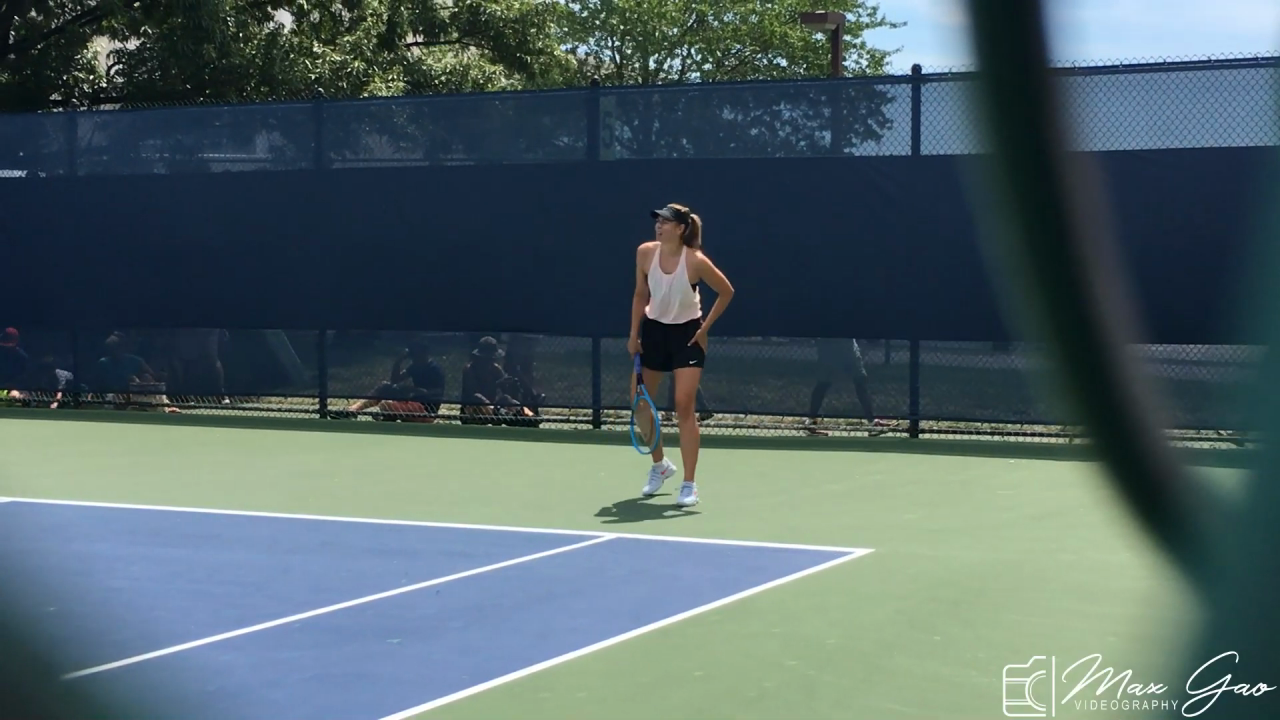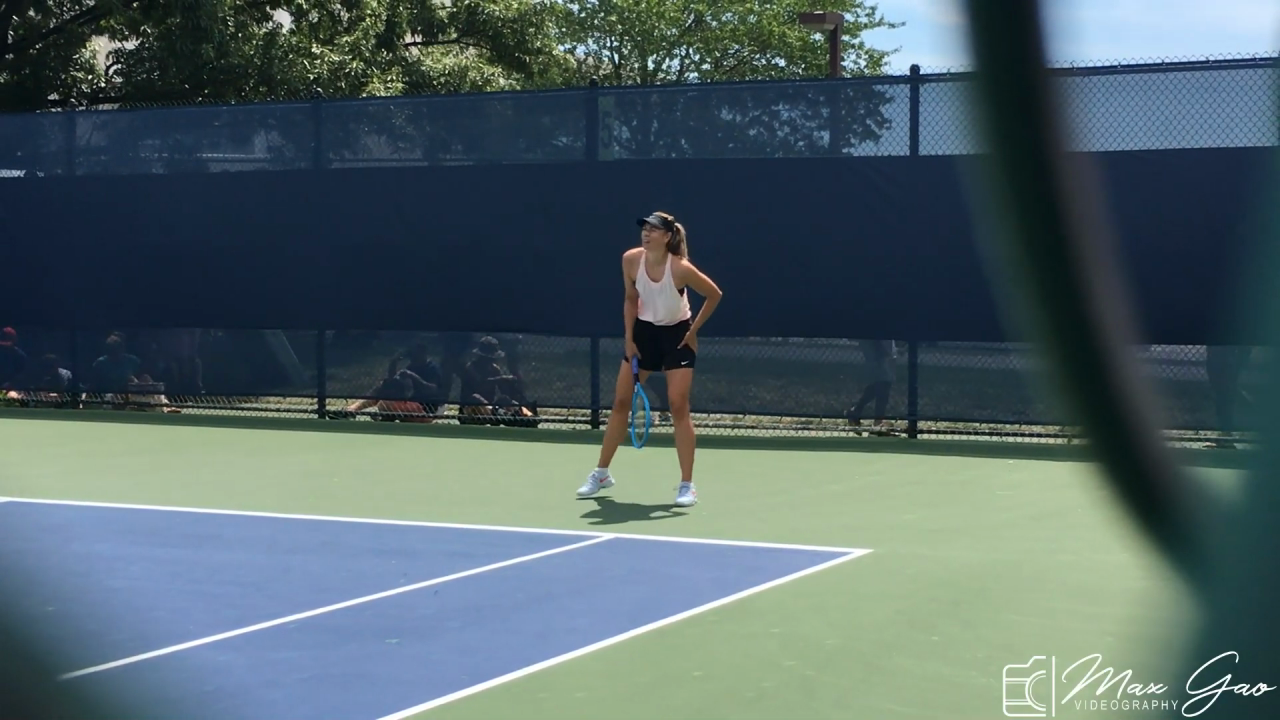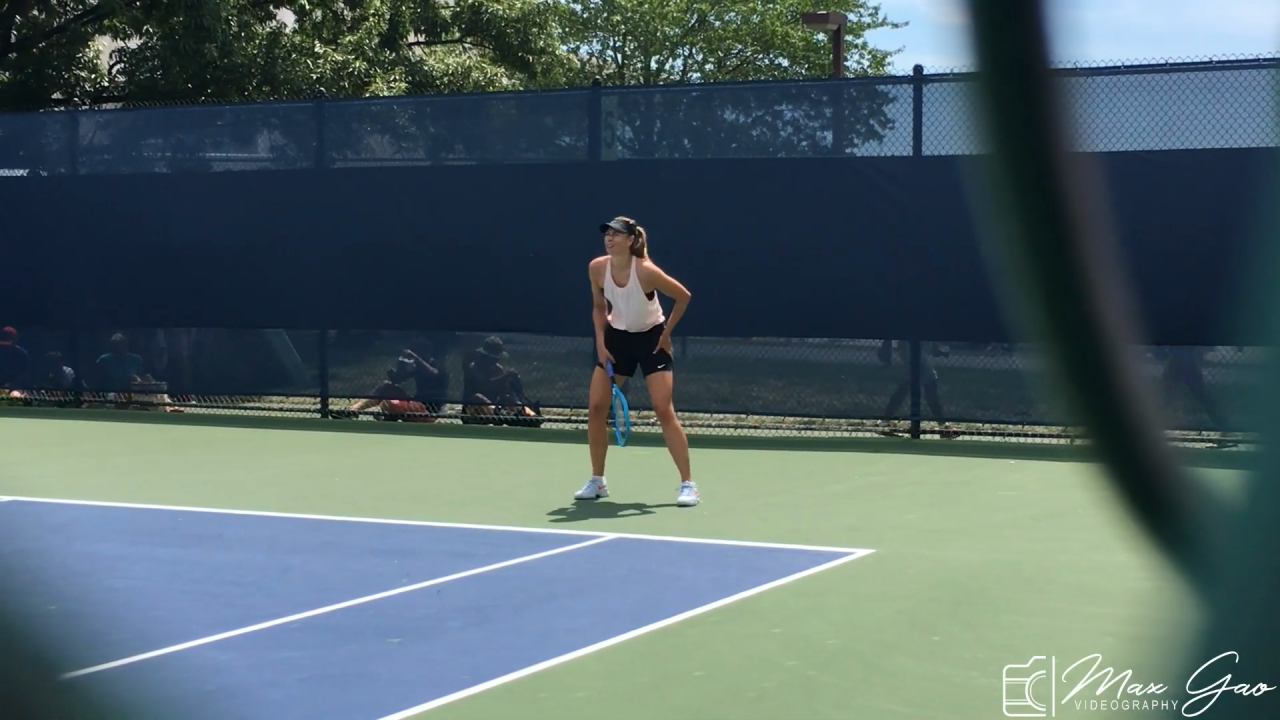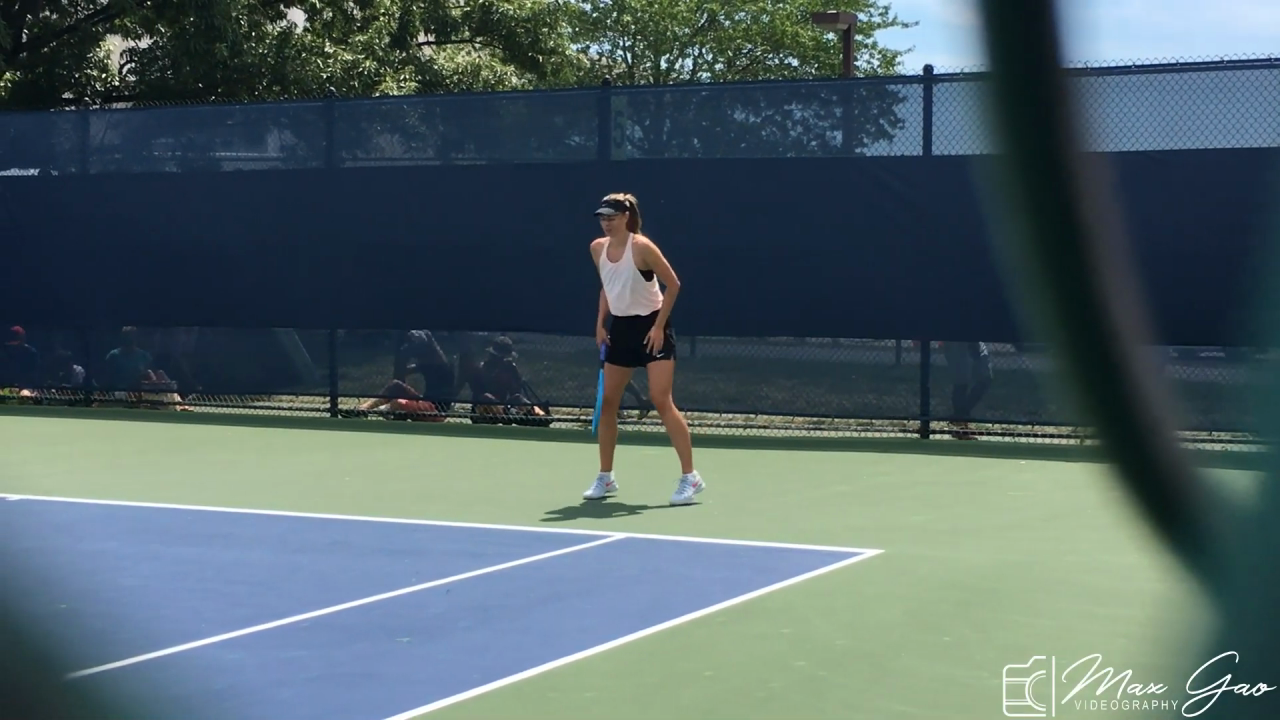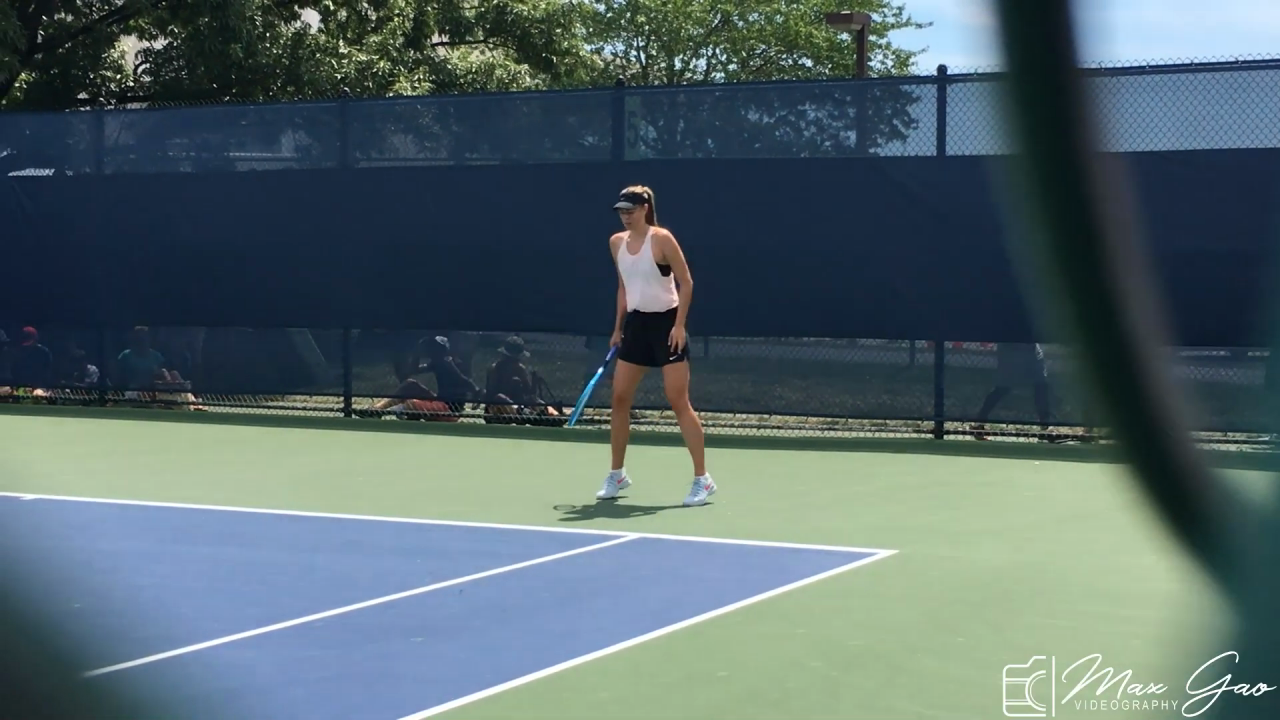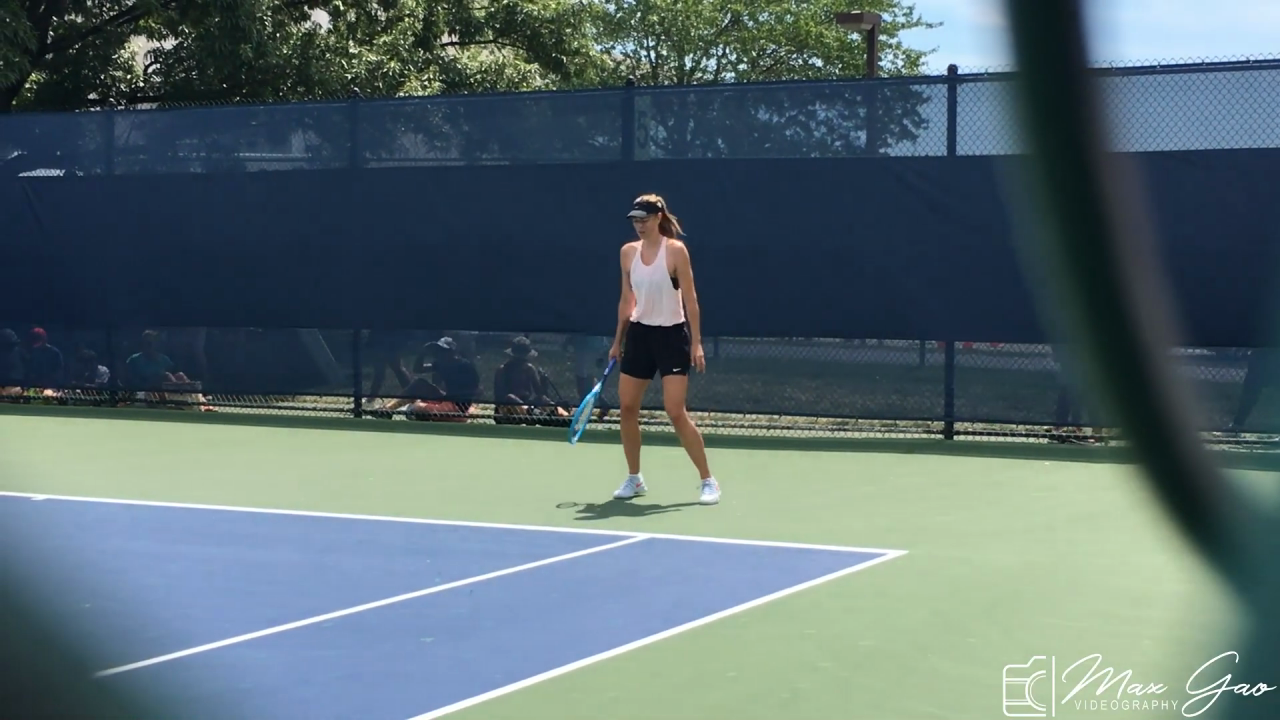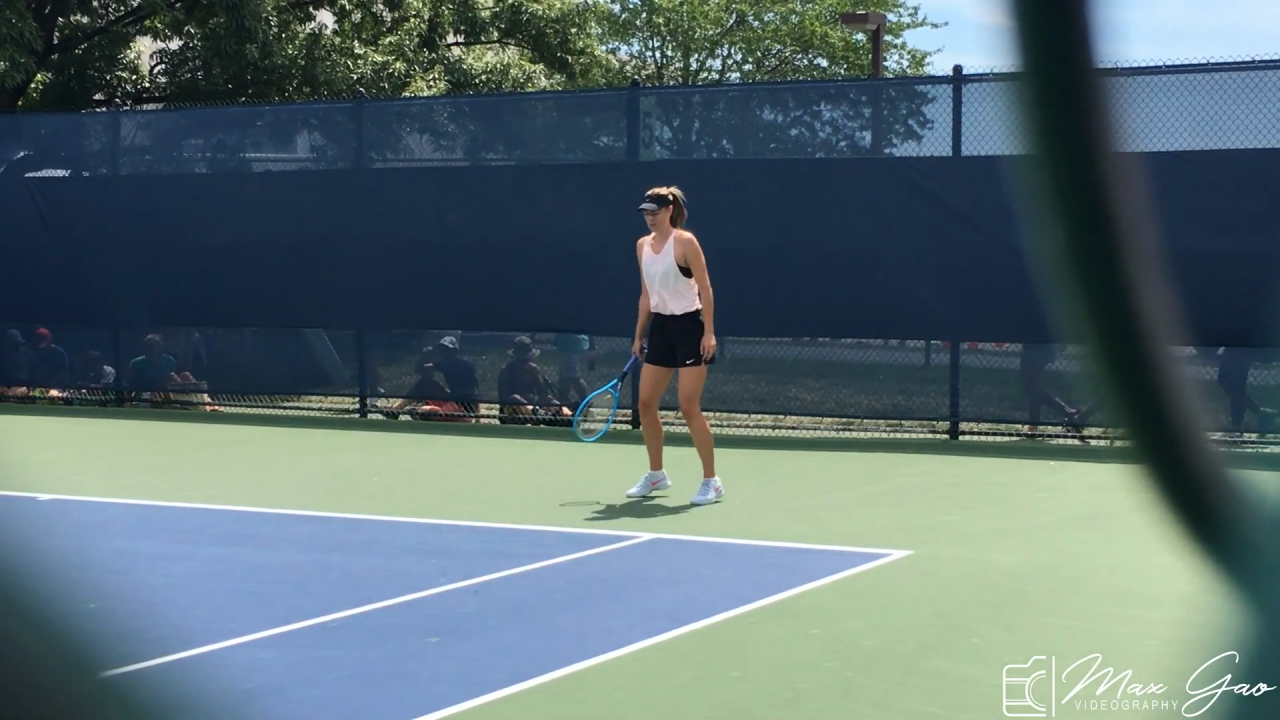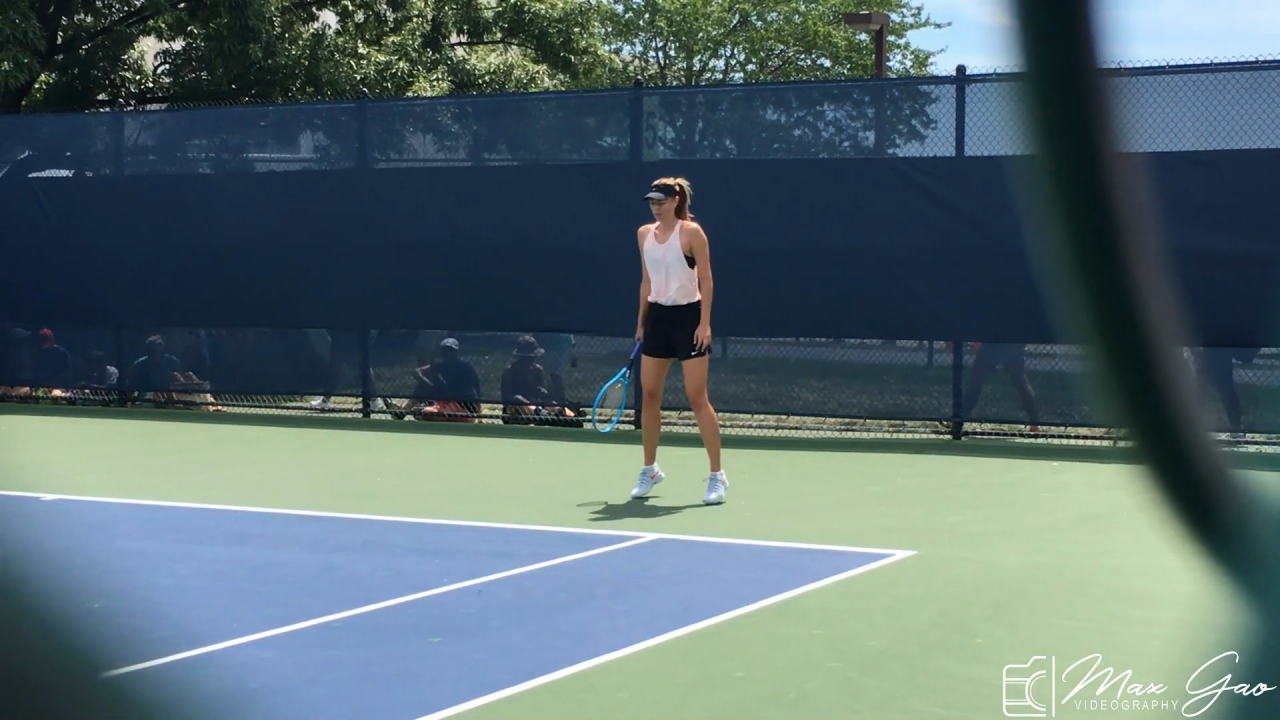
dt=0.3s
person 1, frame 1
left shoulder: (696, 261)
right shoulder: (645, 252)
left elbow: (727, 292)
right elbow: (640, 295)
left wrist: (705, 327)
right wrist: (634, 333)
left hip: (687, 333)
right hip: (653, 330)
left knee: (683, 406)
left ankle: (689, 485)
right ankle: (661, 464)
person 1, frame 2
left shoulder: (680, 267)
right shoulder: (631, 259)
left elbow: (715, 295)
right elbow: (631, 300)
left wrist: (694, 330)
right wrist: (628, 338)
left hip: (677, 334)
right hip: (644, 331)
left knee: (678, 408)
right knee: (621, 402)
left ankle: (687, 485)
right ankle: (601, 473)
person 1, frame 3
left shoulder: (645, 270)
right shoulder: (597, 267)
left elbow: (683, 296)
left wrist: (667, 332)
right wrist: (600, 341)
left hip: (651, 340)
right hip: (617, 338)
left knee: (664, 411)
right knee: (596, 407)
left ankle: (688, 484)
right ankle: (597, 481)
person 1, frame 4
left shoulder: (641, 246)
right shoulder: (598, 248)
left elbow: (673, 284)
left wrist: (659, 324)
right wrist: (600, 325)
left hip: (650, 327)
right hip: (620, 328)
left knee: (662, 403)
right knee: (606, 402)
left ankle: (690, 477)
right ankle: (606, 477)
person 1, frame 5
left shoulder: (662, 239)
right shoulder: (617, 242)
left elbow: (686, 283)
left wrist: (680, 325)
right wrist: (618, 328)
left hip: (666, 321)
right hip: (636, 324)
left knee: (678, 402)
right knee: (619, 399)
left ankle: (703, 480)
right ankle: (617, 474)
person 1, frame 6
left shoulder: (675, 250)
right shoulder: (628, 252)
left elbow: (690, 298)
left wrist: (697, 342)
right wrist: (618, 340)
left hip: (671, 335)
right hip: (638, 334)
left knee: (676, 414)
right knee: (627, 409)
left ankle: (708, 481)
right ankle: (634, 478)
person 1, frame 7
left shoulder: (685, 240)
right shoulder: (642, 245)
left elbow: (705, 288)
left wrist: (709, 331)
right wrist: (638, 335)
left hip: (688, 325)
right hip: (660, 327)
left knee: (689, 408)
right knee: (646, 404)
left ankle: (711, 481)
right ankle: (656, 474)
person 1, frame 8
left shoulder: (691, 232)
right shoulder: (644, 233)
left elbow: (706, 280)
left wrist: (705, 322)
right wrist: (640, 322)
left hip: (688, 316)
right hip: (657, 316)
left knee: (697, 399)
right knee: (649, 395)
left ankle: (717, 475)
right ankle: (649, 469)
